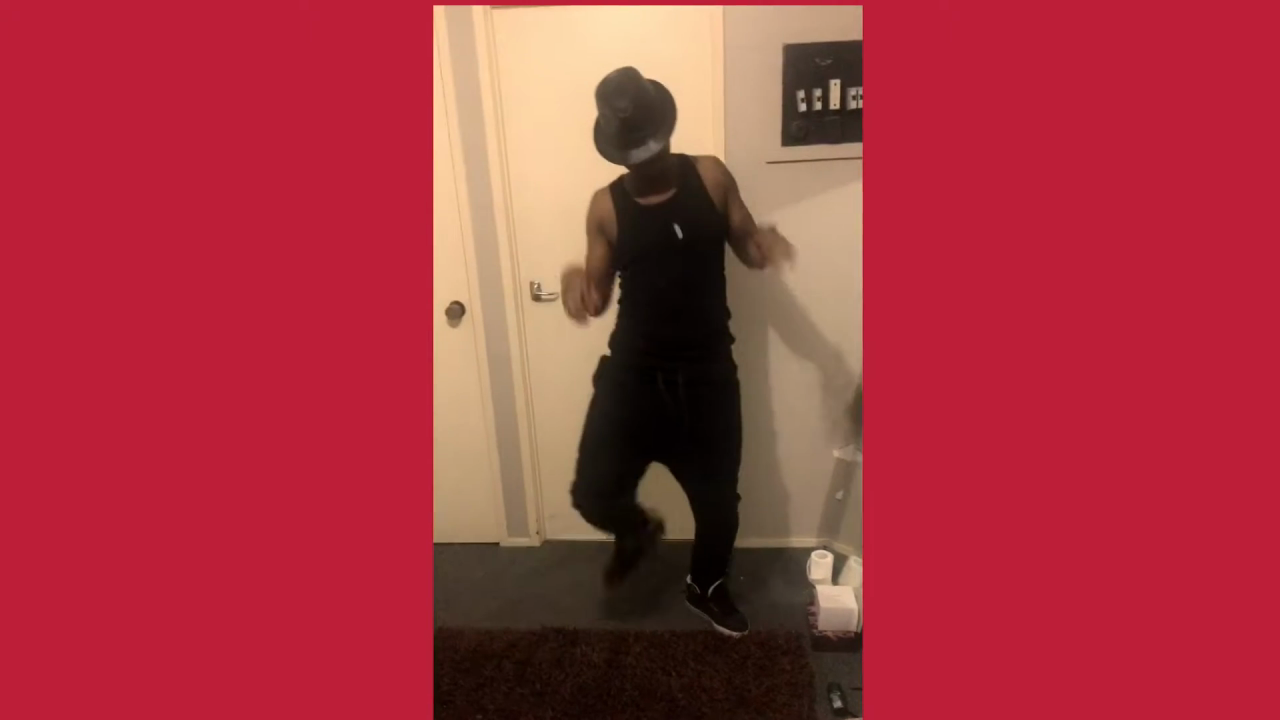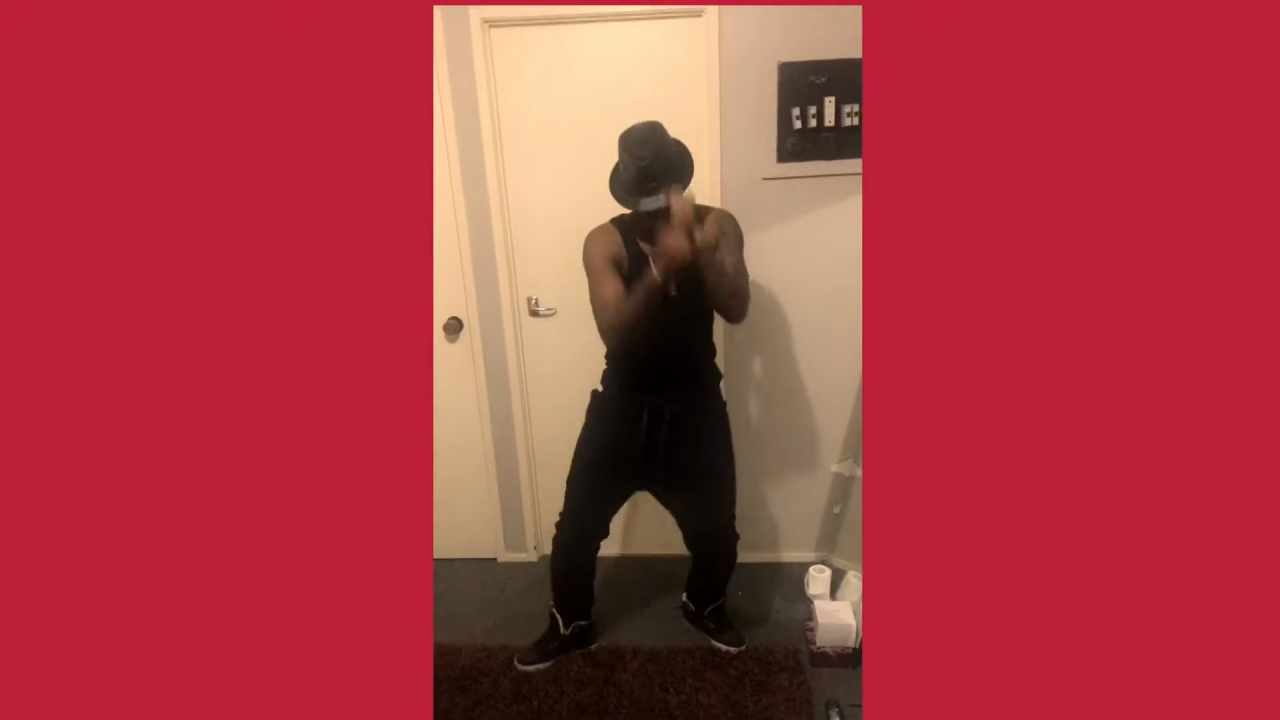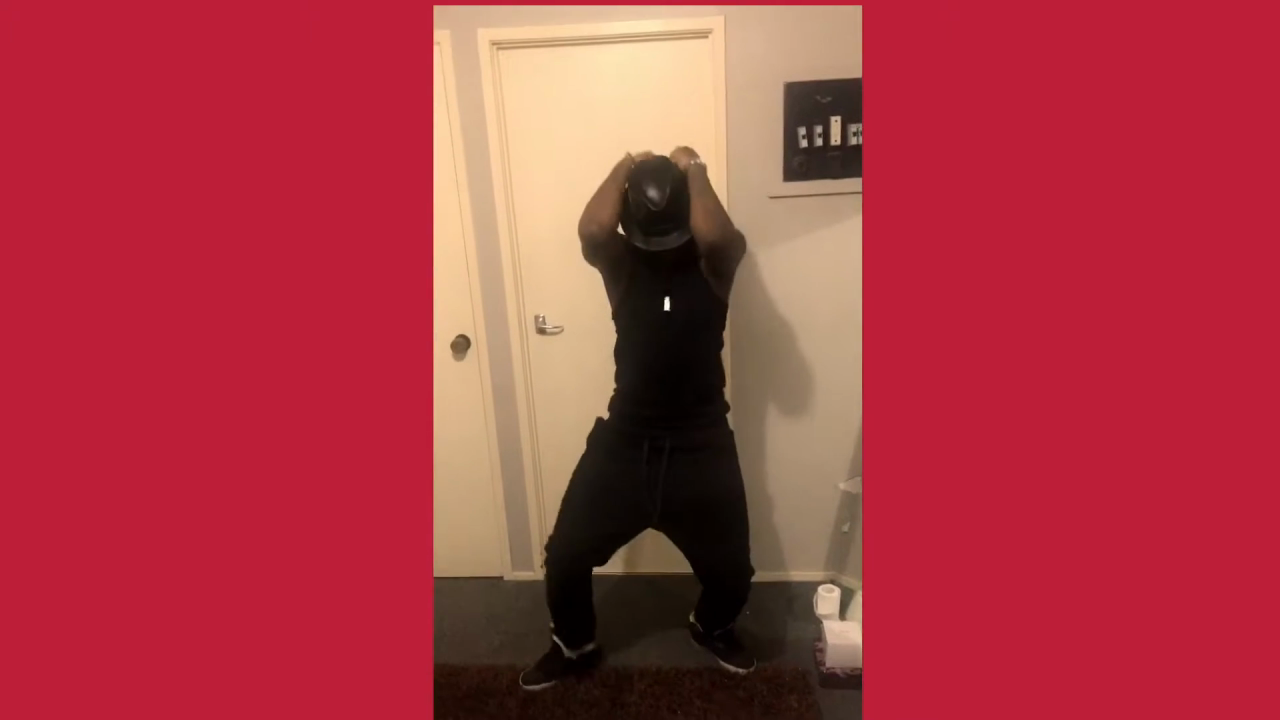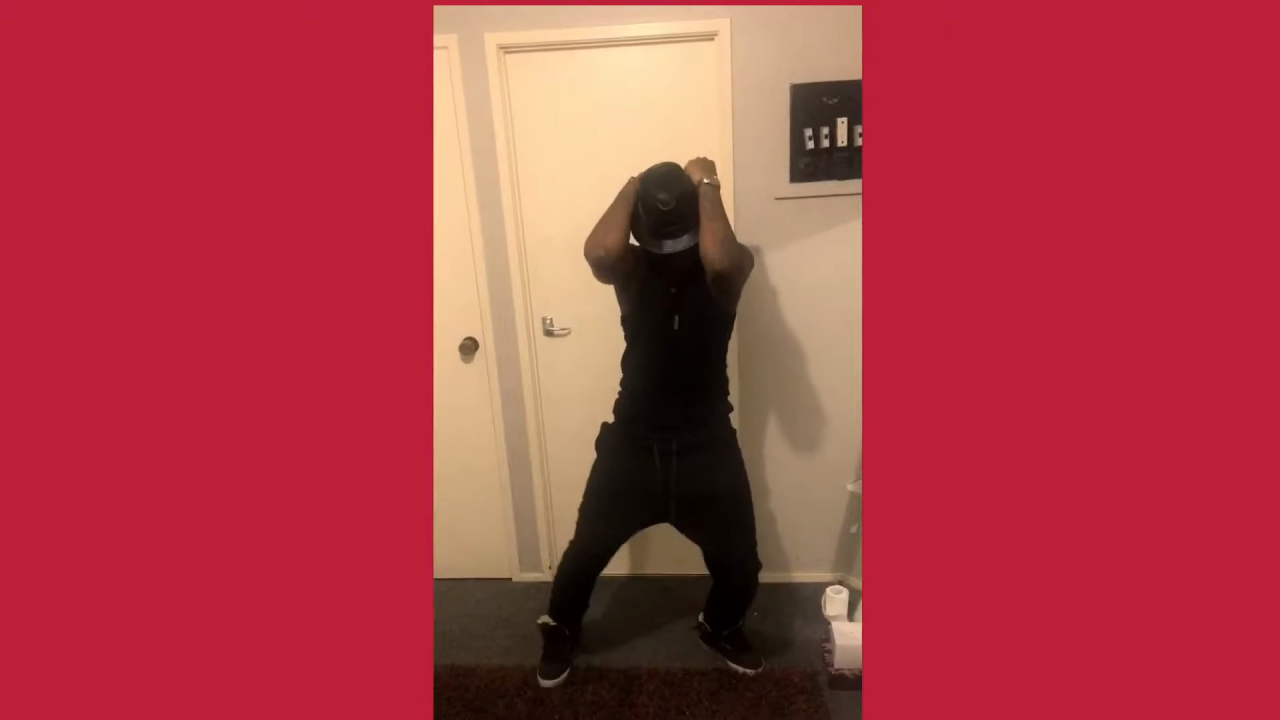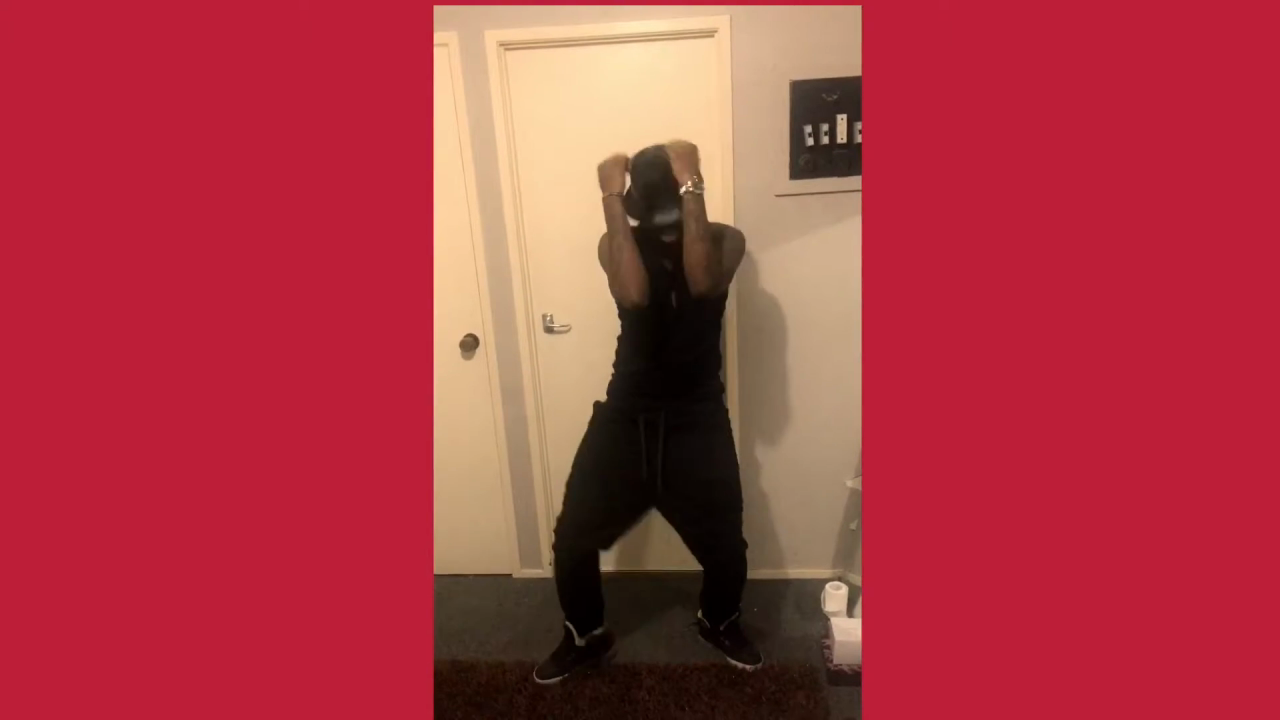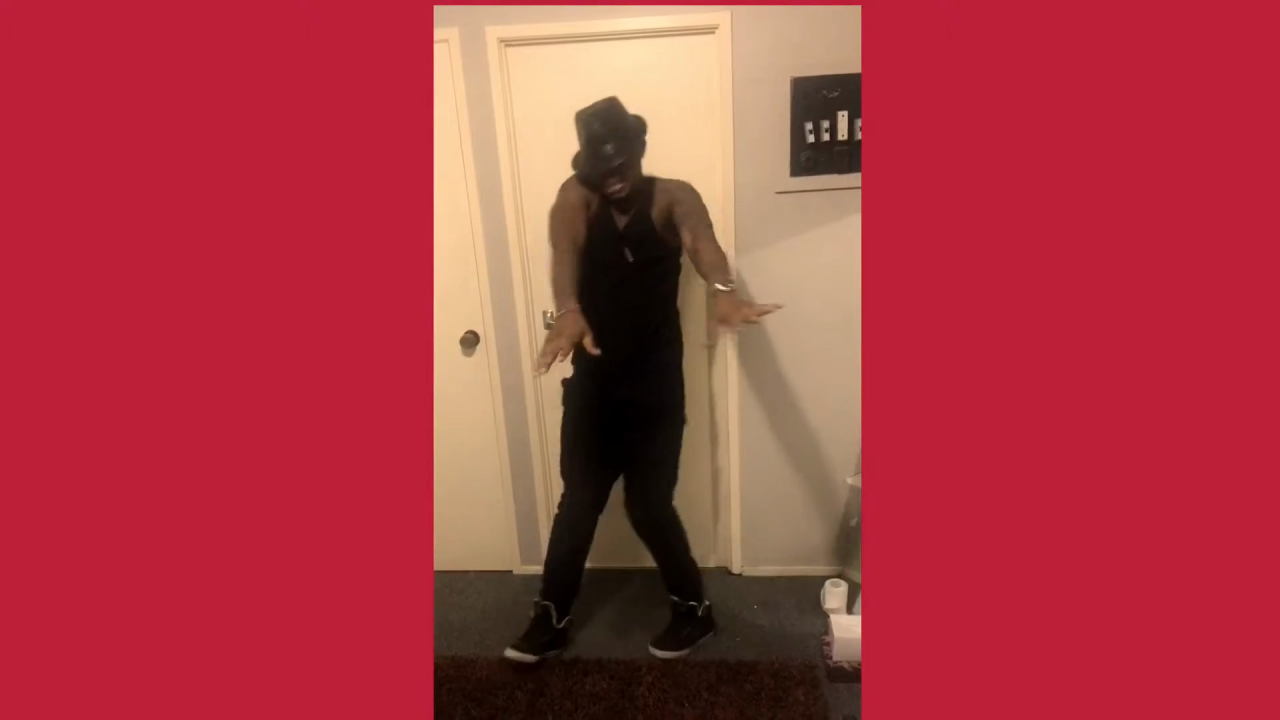
dt=0.5s
person 1, frame 1
left shoulder: (710, 176)
right shoulder: (606, 205)
left elbow: (748, 249)
right elbow: (599, 300)
left wrist: (768, 243)
right wrist: (579, 284)
left hip: (707, 372)
right hip: (633, 372)
left knee: (718, 497)
right knee: (593, 494)
left ankle: (707, 585)
right ankle: (634, 532)
person 1, frame 2
left shoulder: (716, 225)
right shoulder: (606, 241)
left elbow: (736, 309)
right elbow: (612, 332)
left wrist: (704, 248)
right wrist: (659, 267)
left hip: (695, 410)
right hip: (623, 409)
left knee: (716, 533)
right knee: (579, 524)
left ankle: (703, 604)
right ankle: (571, 624)
person 1, frame 3
left shoulder: (716, 263)
right shoulder: (620, 265)
left elbow: (714, 232)
right elbow: (593, 229)
left wrist: (692, 167)
right wrist: (628, 167)
left hip: (702, 446)
right hip: (624, 442)
left knee: (732, 572)
right knee: (566, 555)
left ankle: (712, 627)
right ankle: (573, 647)
person 1, frame 4
left shoulder: (731, 268)
right shoulder: (630, 269)
left elbow: (721, 258)
right elbow: (597, 251)
left wrist: (707, 184)
right wrist: (631, 189)
left hip: (707, 443)
right hip: (633, 440)
left knee: (740, 565)
right knee: (587, 549)
left ankle: (720, 627)
right ankle: (560, 628)
person 1, frame 5
left shoulder: (724, 240)
right shoulder: (617, 245)
left elbow: (702, 282)
right elbow: (634, 296)
left wrist: (690, 184)
right wrist: (611, 197)
left hip: (697, 423)
right hip: (625, 419)
left knee: (725, 548)
right knee: (572, 537)
left ankle: (719, 622)
right ankle: (585, 635)
person 1, frame 6
left shoulder: (671, 197)
right shoulder: (578, 193)
left elbow: (697, 238)
right elbow: (565, 243)
left wrist: (724, 289)
right wrist: (567, 309)
left hip: (654, 385)
right hip: (592, 382)
left knee: (649, 507)
right knee: (578, 505)
left ankle: (692, 608)
right ankle: (550, 622)
